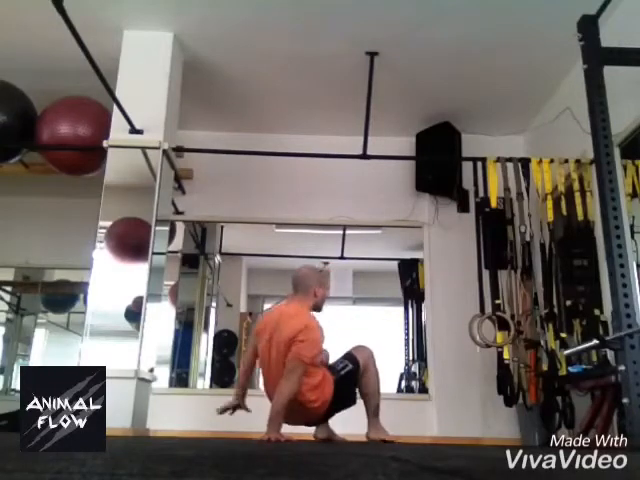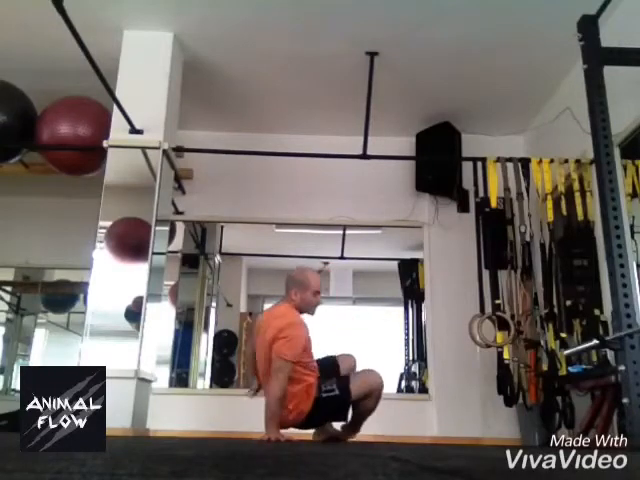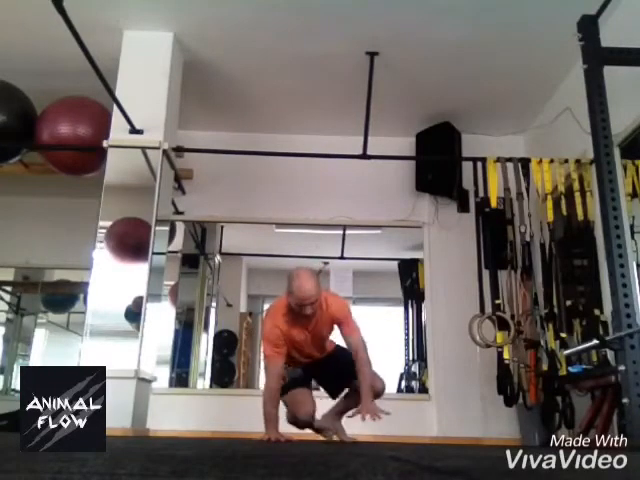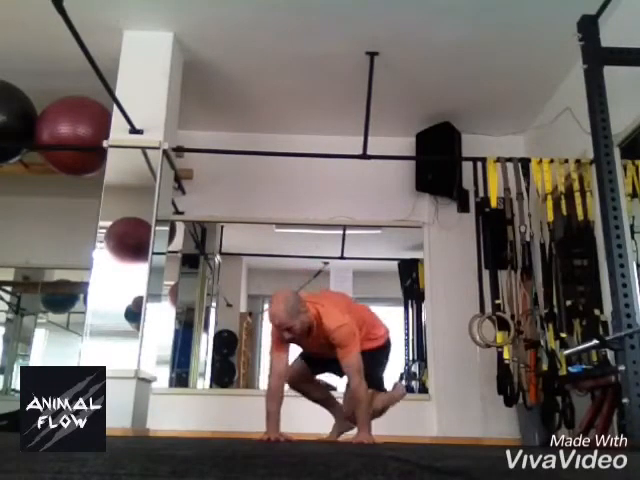
dt=0.5s
person 1, frame 1
left shoulder: (268, 316)
right shoulder: (308, 326)
left elbow: (248, 360)
right elbow: (290, 380)
left wrist: (239, 397)
right wrist: (273, 429)
left hip: (292, 410)
right hip: (313, 406)
right knee: (364, 354)
left ankle: (323, 428)
right ankle: (374, 428)
person 1, frame 2
left shoulder: (267, 317)
right shoulder: (292, 326)
left elbow: (257, 354)
right elbow: (278, 378)
left wrist: (261, 382)
right wrist: (272, 429)
left hip: (292, 400)
right hip: (302, 407)
left knee: (348, 362)
right knee: (373, 381)
left ankle: (324, 427)
right ankle: (349, 430)
person 1, frame 3
left shoulder: (334, 304)
right shoulder: (277, 318)
left elbow: (360, 351)
right elbow: (273, 377)
left wrist: (367, 401)
right wrist: (271, 429)
left hip: (326, 352)
right hip: (292, 361)
left knee: (376, 387)
right knee: (303, 414)
left ankle: (333, 416)
right ankle: (310, 421)
person 1, frame 4
left shoulder: (336, 322)
right shoulder: (282, 322)
left elbow: (356, 379)
right elbow: (277, 375)
left wrist: (364, 432)
right wrist: (272, 428)
left hip: (371, 342)
left knee: (353, 414)
right knee: (293, 376)
left ankle: (394, 394)
right ankle: (341, 416)
